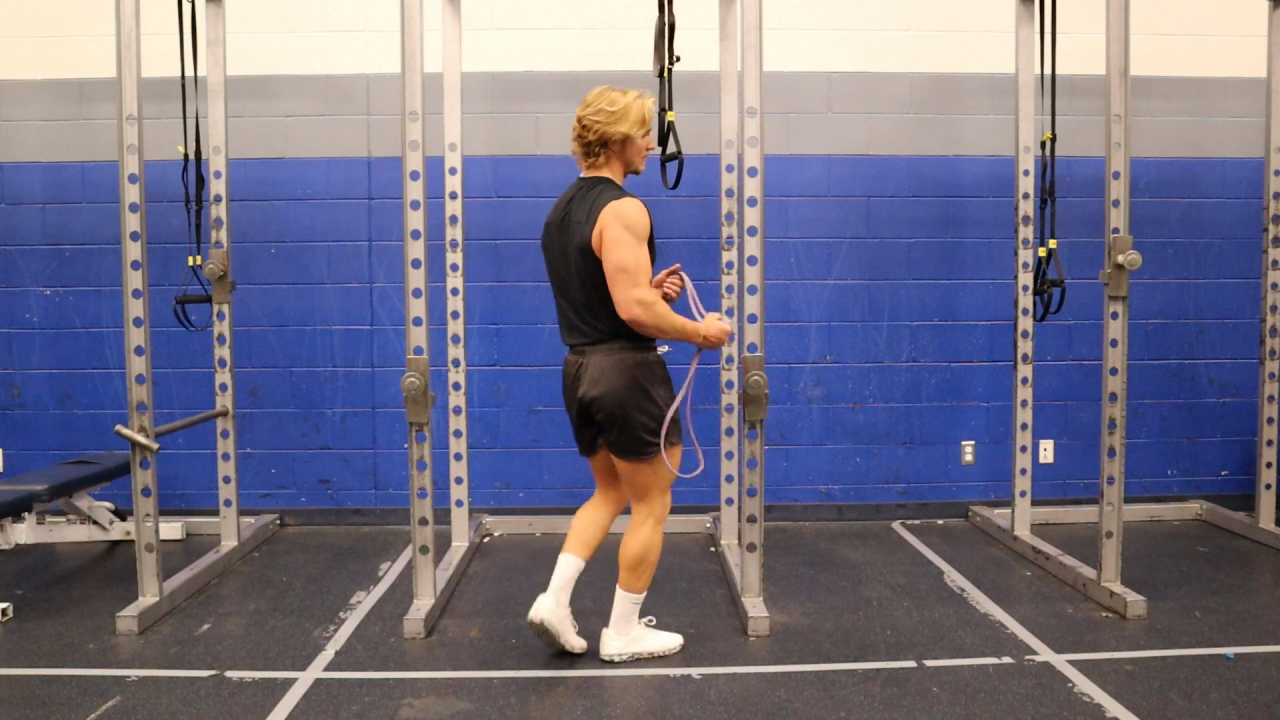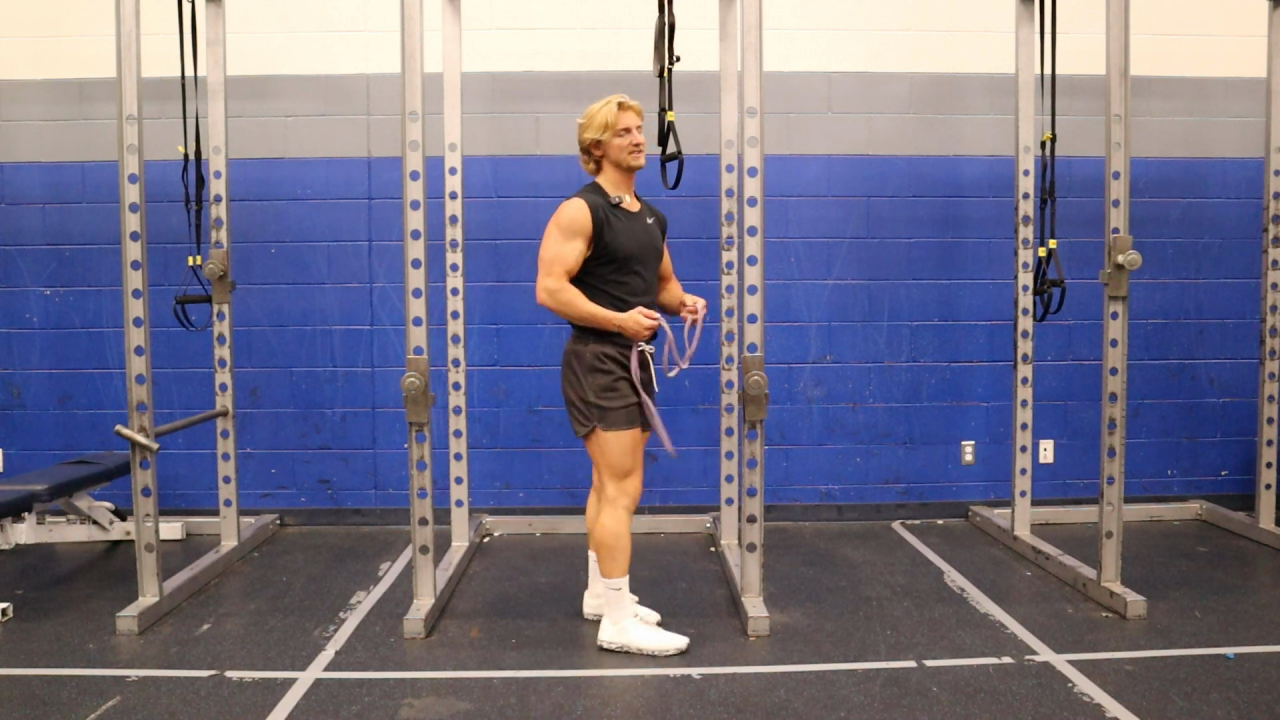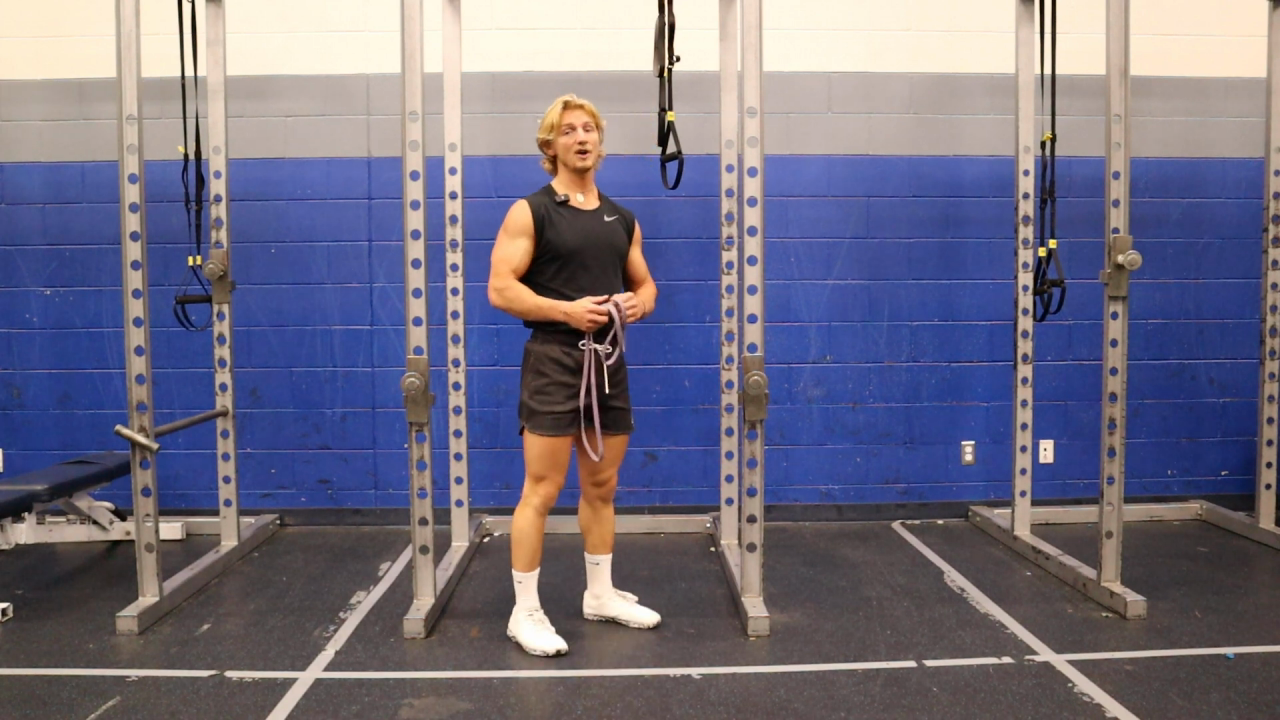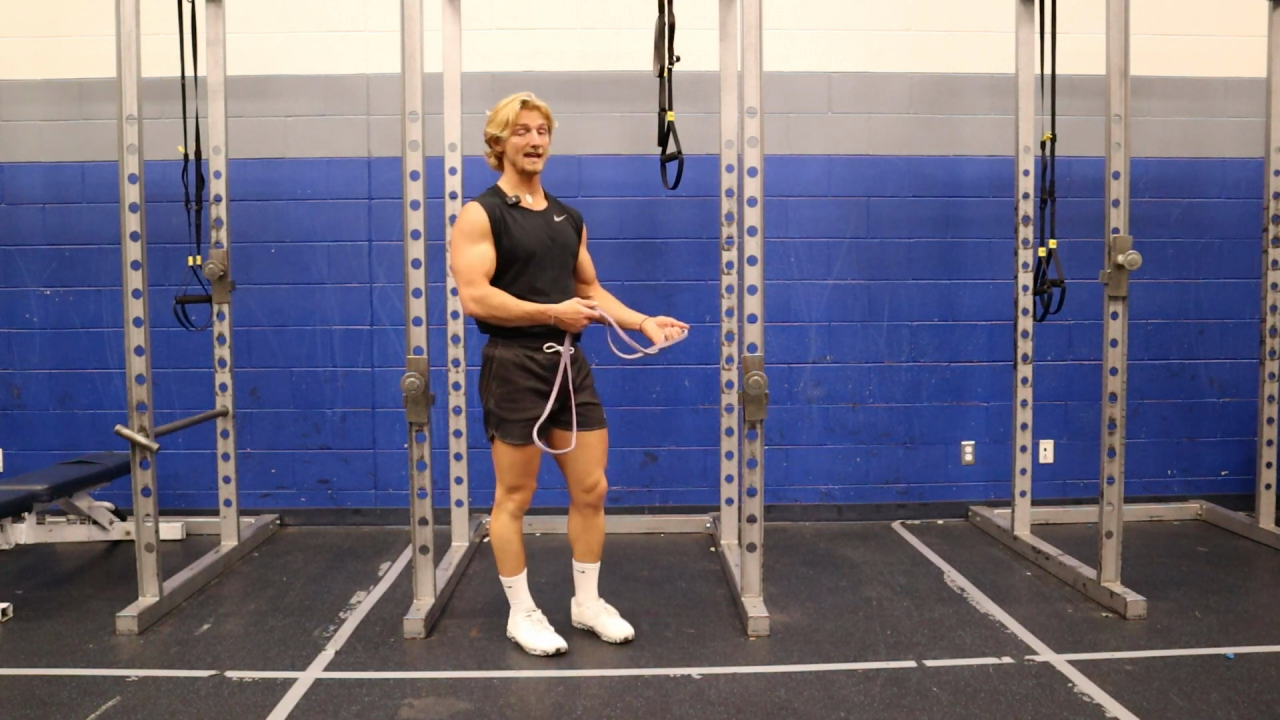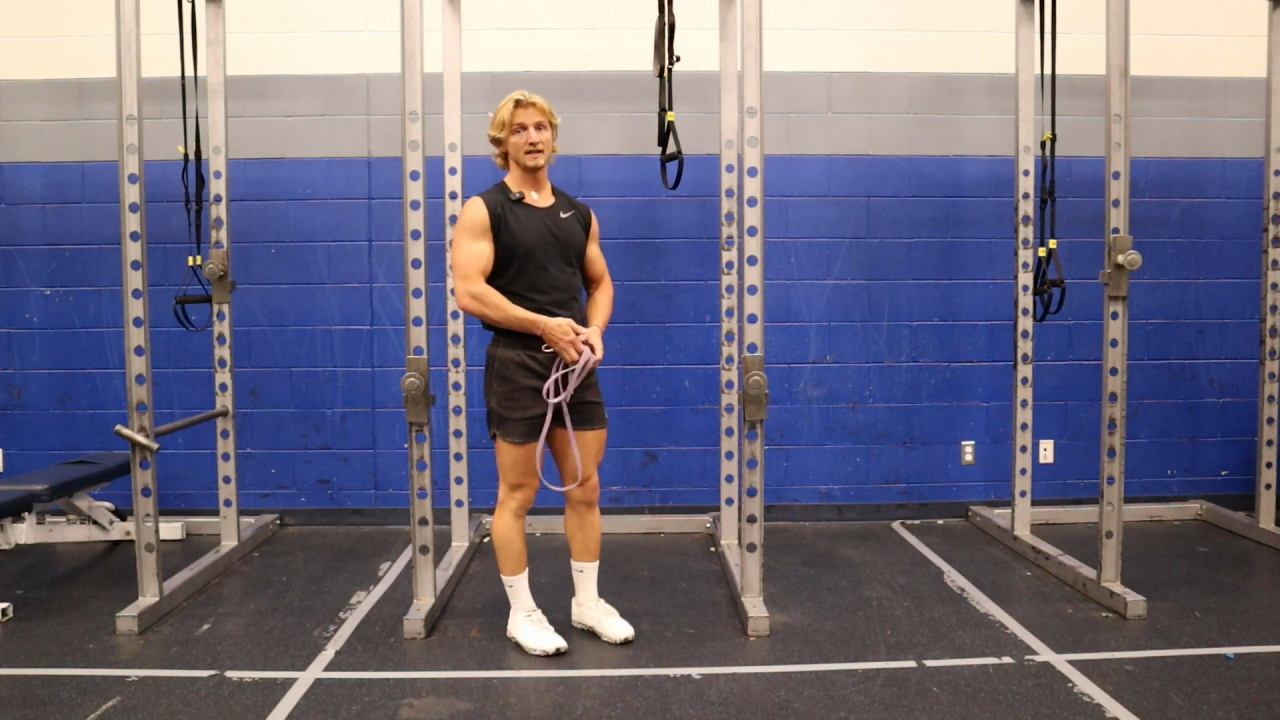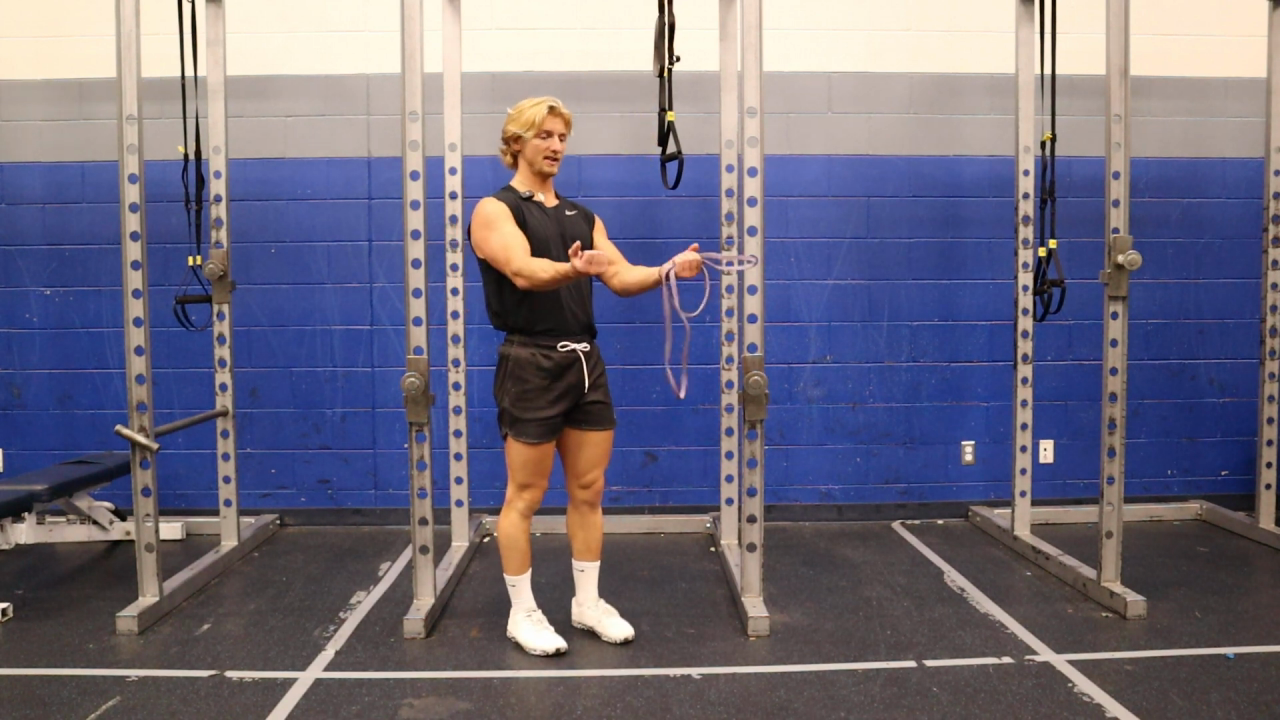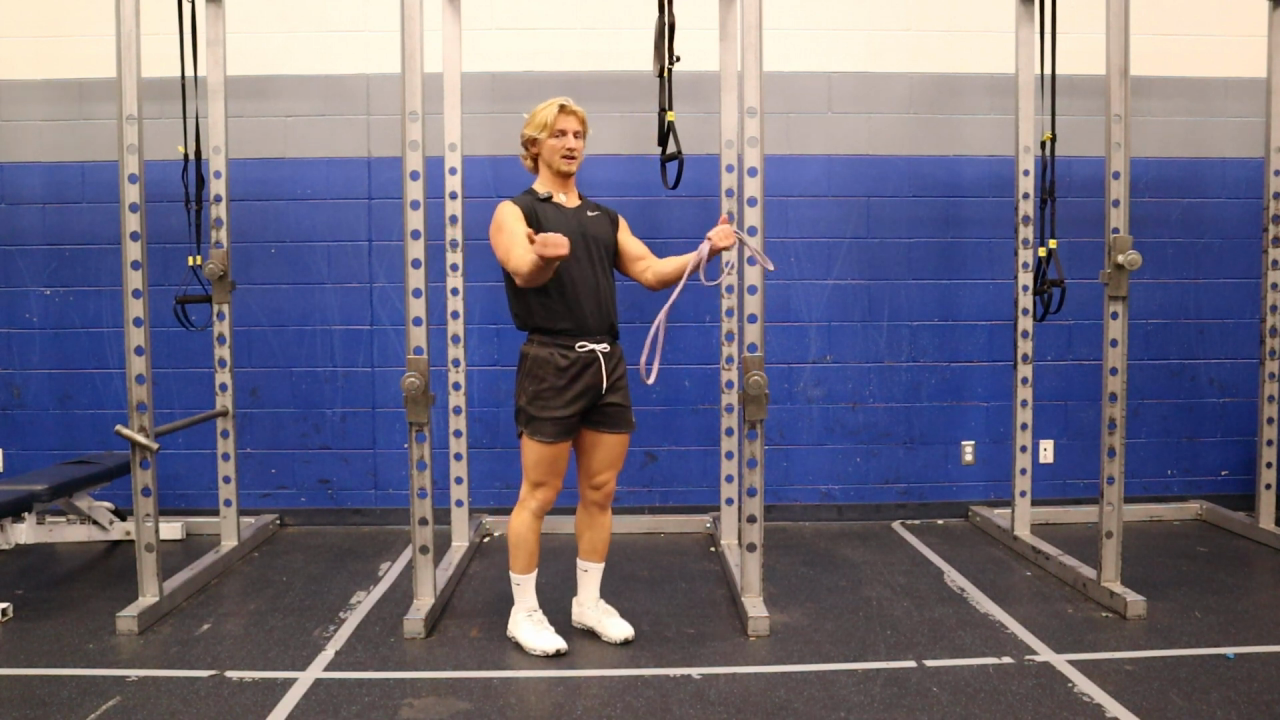
dt=0.7s
person 1, frame 1
left shoulder: (562, 210)
right shoulder: (622, 210)
right elbow: (636, 310)
left wrist: (650, 287)
right wrist: (701, 332)
left hip: (581, 370)
right hip: (628, 372)
left knee: (610, 495)
right knee: (651, 506)
left ankle: (555, 599)
right ankle: (623, 633)
person 1, frame 2
left shoulder: (653, 217)
right shoulder: (580, 211)
left elbow: (662, 281)
right elbow: (550, 289)
left wrist: (684, 301)
right wrist: (618, 320)
left hip: (638, 362)
right hip: (598, 361)
left knee: (612, 486)
right knee: (621, 490)
left ankle: (602, 593)
right ankle: (618, 621)
person 1, frame 3
left shoulder: (622, 219)
right shoulder: (530, 211)
left elbow: (644, 285)
right elbow: (500, 289)
left wrist: (637, 304)
right wrist: (566, 309)
left hip: (609, 361)
right hip: (554, 360)
left knee: (601, 488)
right knee: (542, 491)
left ankle: (601, 593)
right ankle: (525, 611)
person 1, frame 4
left shoulder: (569, 218)
right shoulder: (481, 214)
left elbow: (589, 288)
right elbow: (475, 298)
left wrist: (643, 321)
right wrist: (552, 313)
left hip: (572, 363)
right hip: (515, 365)
left knee: (592, 489)
right knee: (515, 497)
left ankle: (588, 602)
right ankle: (521, 613)
person 1, frame 5
left shoulder: (579, 214)
right shoulder: (484, 210)
left elbow: (600, 281)
right elbow: (469, 292)
left wrist: (595, 328)
right wrist: (544, 325)
left hip: (576, 366)
right hip: (518, 364)
left knee: (586, 489)
right knee: (518, 495)
left ankle: (588, 602)
right ankle: (522, 612)
person 1, frame 6
left shoulder: (582, 216)
right shoulder: (495, 209)
left elbow: (620, 276)
right elbow: (524, 272)
left wrist: (668, 269)
right wrist: (571, 269)
left hip: (587, 361)
right hip: (531, 364)
left knee: (589, 491)
right knee: (525, 496)
left ankle: (588, 601)
right ankle: (523, 612)
person 1, frame 7
left shoulder: (605, 218)
right shoulder: (515, 211)
left elbow: (649, 270)
right elbow: (523, 273)
left wrist: (704, 250)
right wrist: (543, 257)
left hip: (608, 363)
right hip: (551, 364)
left knee: (599, 492)
right knee: (538, 495)
left ankle: (589, 602)
right ankle: (524, 612)
